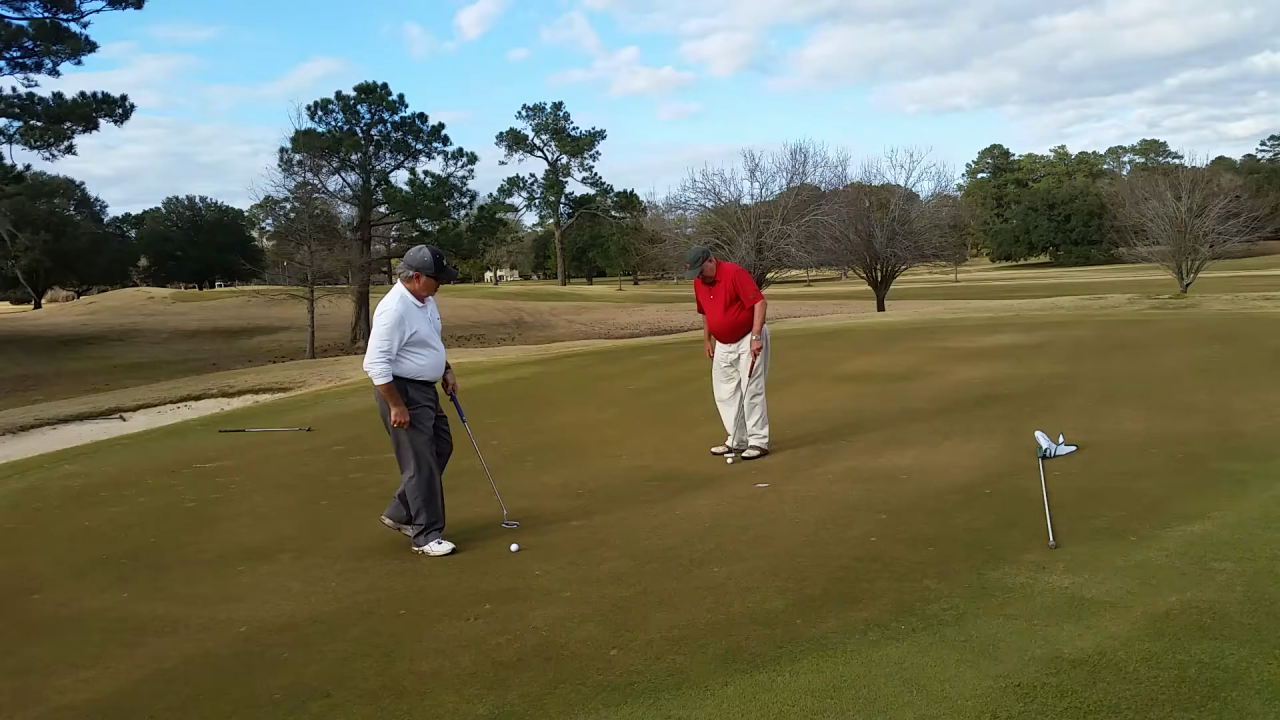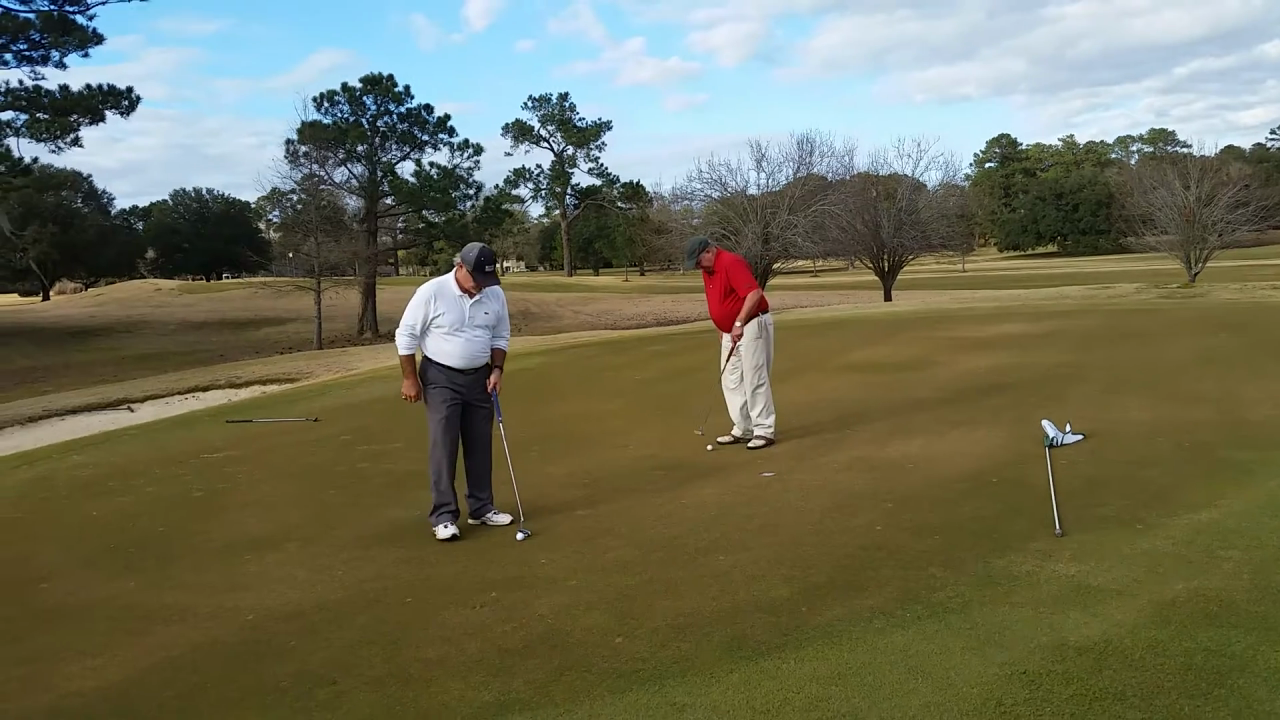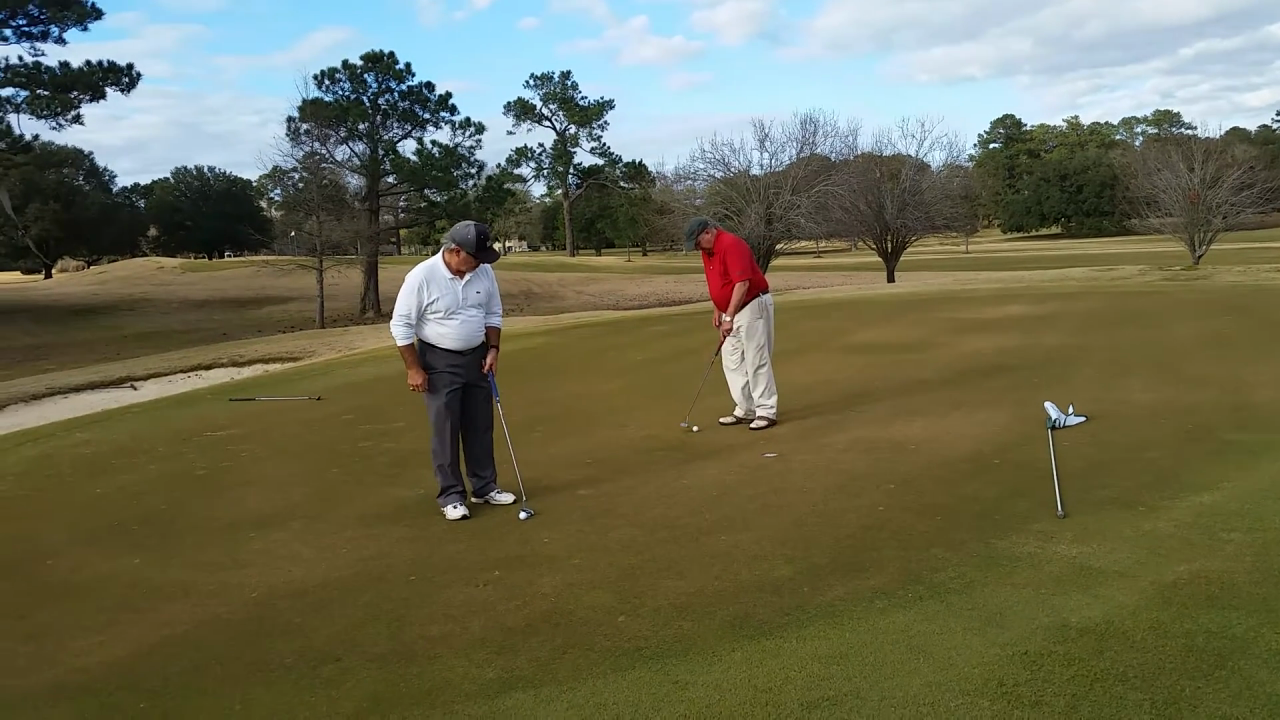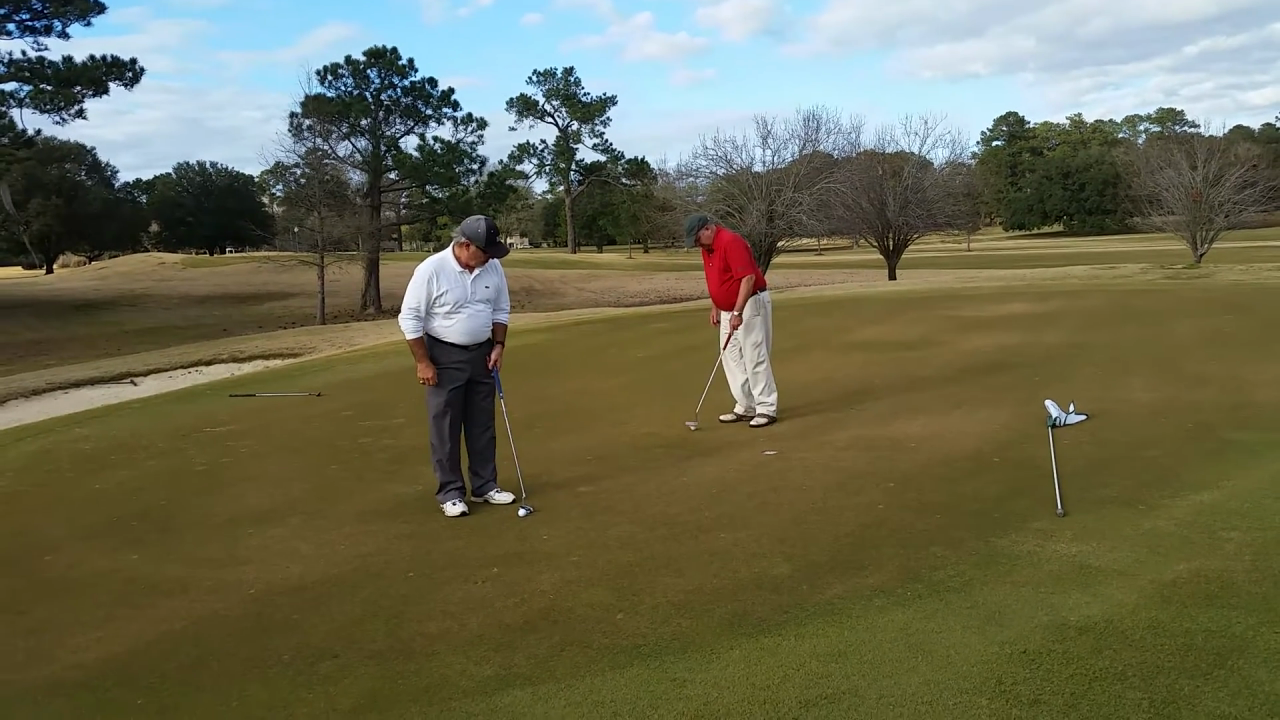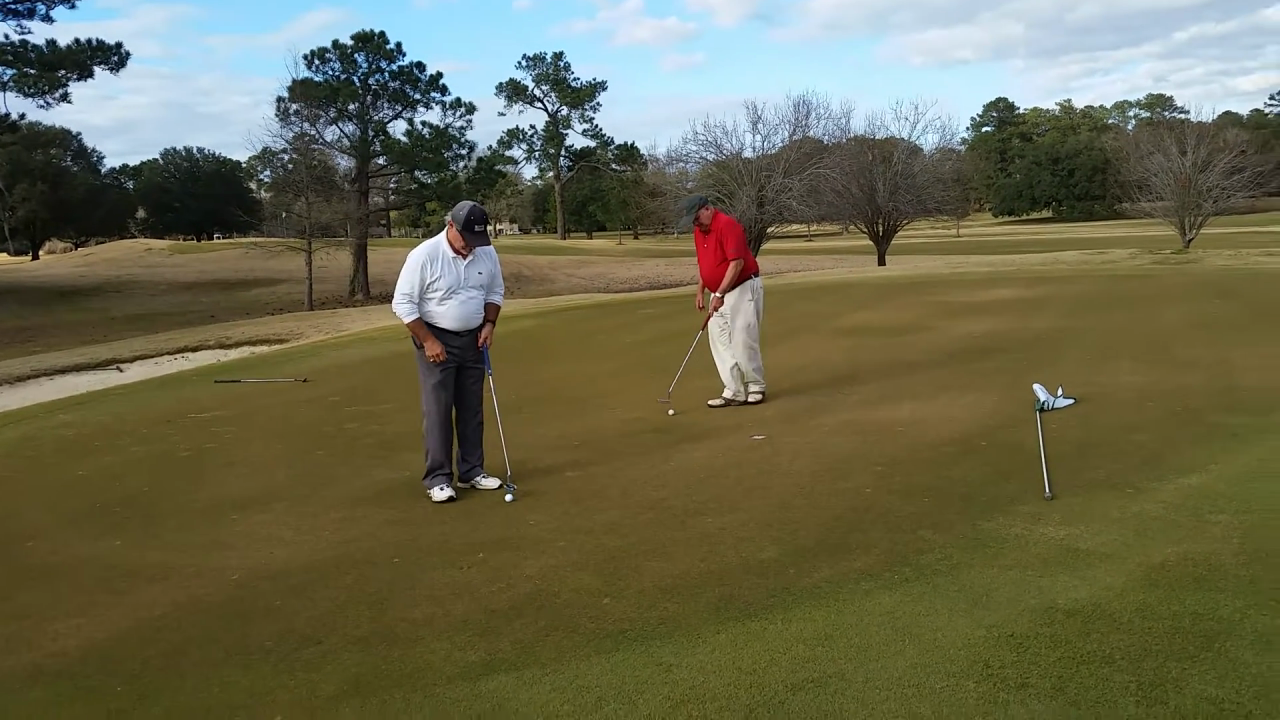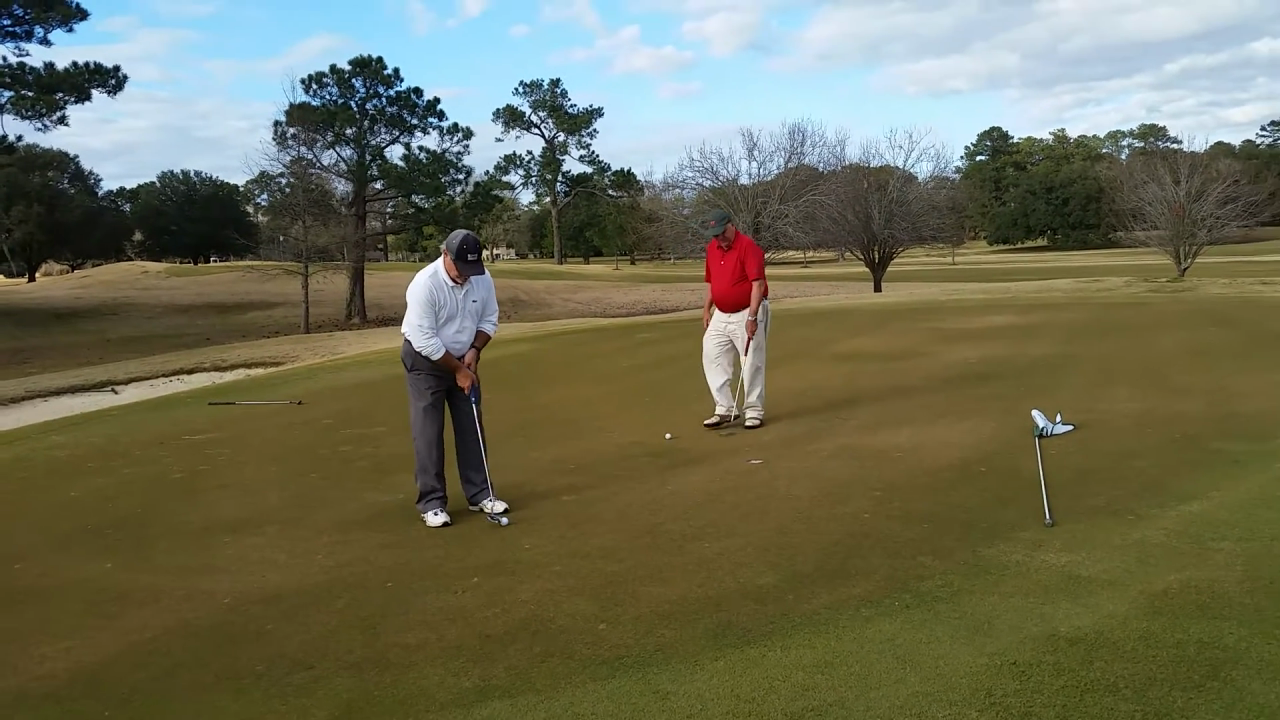
dt=0.7s
person 1, frame 1
left shoulder: (426, 300)
right shoulder: (393, 309)
right elbow: (376, 364)
left wrist: (446, 371)
right wrist: (397, 406)
left hip: (427, 390)
right hip: (404, 394)
left knee: (441, 450)
right knee: (421, 464)
left ankle: (401, 512)
right ankle: (425, 534)
person 1, frame 2
left shoulder: (495, 295)
right shoulder: (432, 292)
left elbow: (500, 337)
right elbow: (406, 336)
left wrist: (496, 370)
right wrist: (410, 378)
left hip: (478, 378)
right hip: (441, 378)
left knee: (480, 446)
right knee: (443, 445)
left ankle: (481, 508)
right ankle: (443, 515)
person 1, frame 3
left shoulder: (484, 272)
right shoulder: (421, 277)
left elbow: (493, 313)
right elbow: (401, 325)
left wrist: (492, 349)
right wrist: (414, 368)
left hip: (476, 358)
right hip: (439, 362)
left knee: (481, 425)
right knee: (445, 429)
left ankle: (484, 486)
right ankle: (451, 495)
person 1, frame 4
left shoulder: (493, 268)
right shoulder: (431, 270)
left elbow: (501, 310)
right elbow: (410, 319)
left wrist: (498, 346)
right wrist: (423, 362)
left hip: (481, 354)
right hip: (444, 356)
left knee: (483, 423)
right knee: (445, 426)
left ankle: (484, 485)
right ankle: (450, 492)
person 1, frame 5
left shoulder: (487, 253)
right shoulder: (424, 255)
left elbow: (495, 292)
right elbow: (403, 303)
left wrist: (489, 324)
right wrist: (428, 341)
left hip: (472, 339)
right hip: (435, 339)
left knee: (471, 409)
right knee: (438, 409)
left ankle: (471, 471)
right ankle: (438, 478)
person 1, frame 6
left shoulder: (482, 279)
right shoulder: (425, 284)
left elbow: (488, 319)
right elbow: (424, 341)
left wrist: (474, 350)
right wrist: (457, 370)
left hip: (463, 361)
right hip: (426, 361)
left knee: (471, 428)
right knee: (428, 432)
left ankle: (479, 494)
right ankle: (431, 502)
person 2, frame 1
left shoulder: (735, 273)
right shoulder: (699, 282)
left elbow: (760, 303)
left wrist: (755, 337)
right wrist: (708, 340)
left hip: (749, 340)
right hip: (723, 344)
left knee: (751, 390)
right knee: (724, 393)
left ankle: (759, 441)
right ankle: (737, 440)
person 2, frame 2
left shoulder: (732, 263)
right shoulder: (708, 270)
left elbow: (755, 293)
left wrist: (739, 323)
right wrist: (724, 328)
left hip: (752, 326)
right hip: (731, 332)
left knee: (755, 380)
right knee: (732, 382)
left ankle: (764, 431)
right ankle: (743, 429)
person 2, frame 3
left shoulder: (731, 245)
right shoulder: (708, 251)
left elbow: (742, 284)
left wrist: (728, 317)
right wrist: (718, 309)
left hip: (753, 307)
right hip: (732, 311)
left knee: (756, 360)
right knee: (733, 363)
left ankle: (766, 411)
right ankle: (745, 410)
person 2, frame 4
left shoulder: (731, 242)
right shoulder: (707, 247)
left elbow: (748, 278)
left wrist: (738, 312)
right wrist: (715, 306)
left hip: (750, 305)
right hip: (728, 310)
left knee: (755, 357)
right knee: (732, 359)
left ankle: (766, 408)
right ankle: (745, 407)
person 2, frame 5
left shoulder: (727, 225)
right shoulder: (699, 230)
left elbow: (737, 263)
left wrist: (719, 294)
right wrist: (700, 291)
left hip: (742, 289)
right hip: (720, 293)
left knee: (744, 340)
right knee: (720, 342)
left ankle: (755, 386)
right ankle: (734, 391)
person 2, frame 6
left shoulder: (748, 246)
right shoulder: (712, 248)
left elbow: (758, 283)
left wrist: (752, 317)
right wrist: (707, 309)
left hip: (748, 314)
right hip: (721, 315)
left knee: (752, 363)
right knee: (712, 358)
left ankle: (754, 411)
right ankle: (725, 408)
